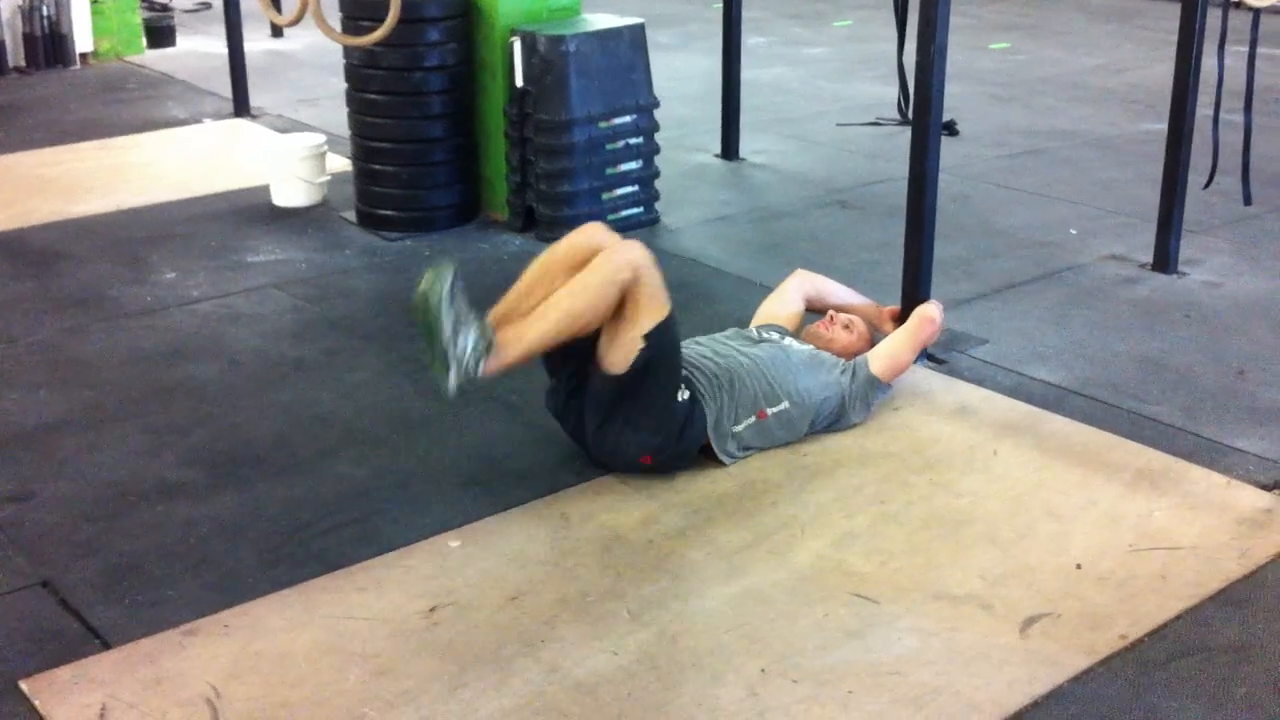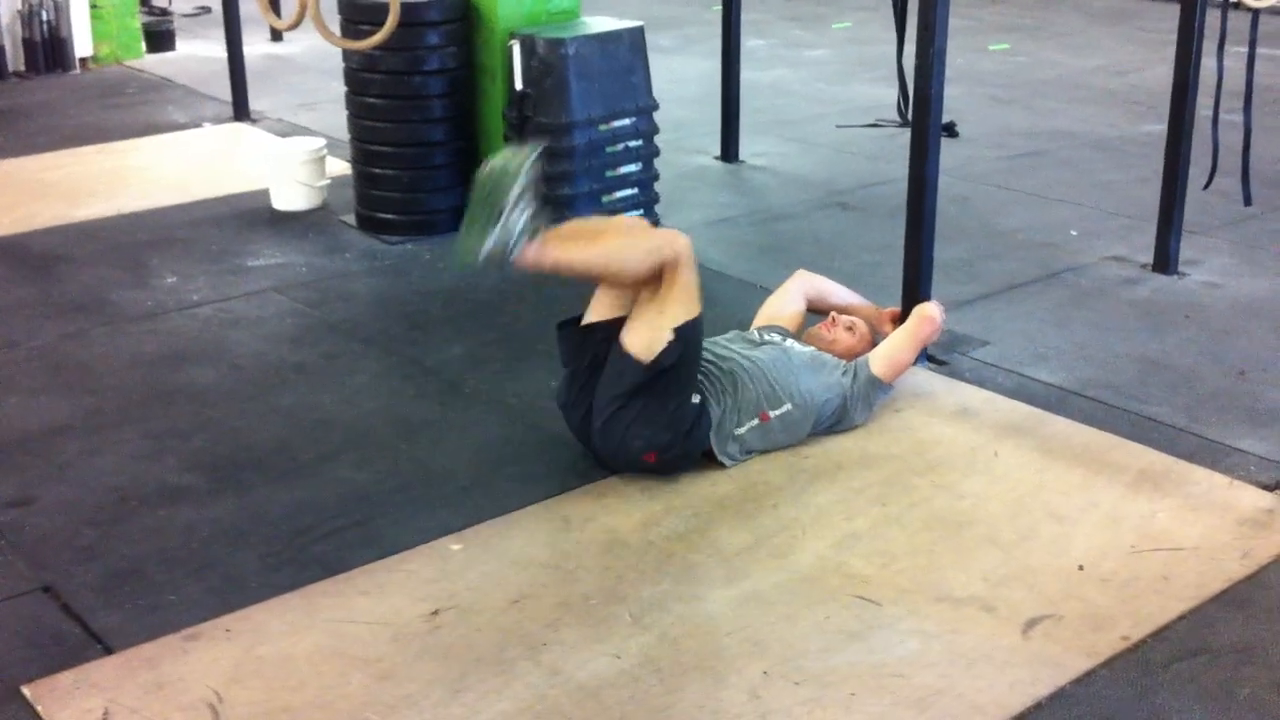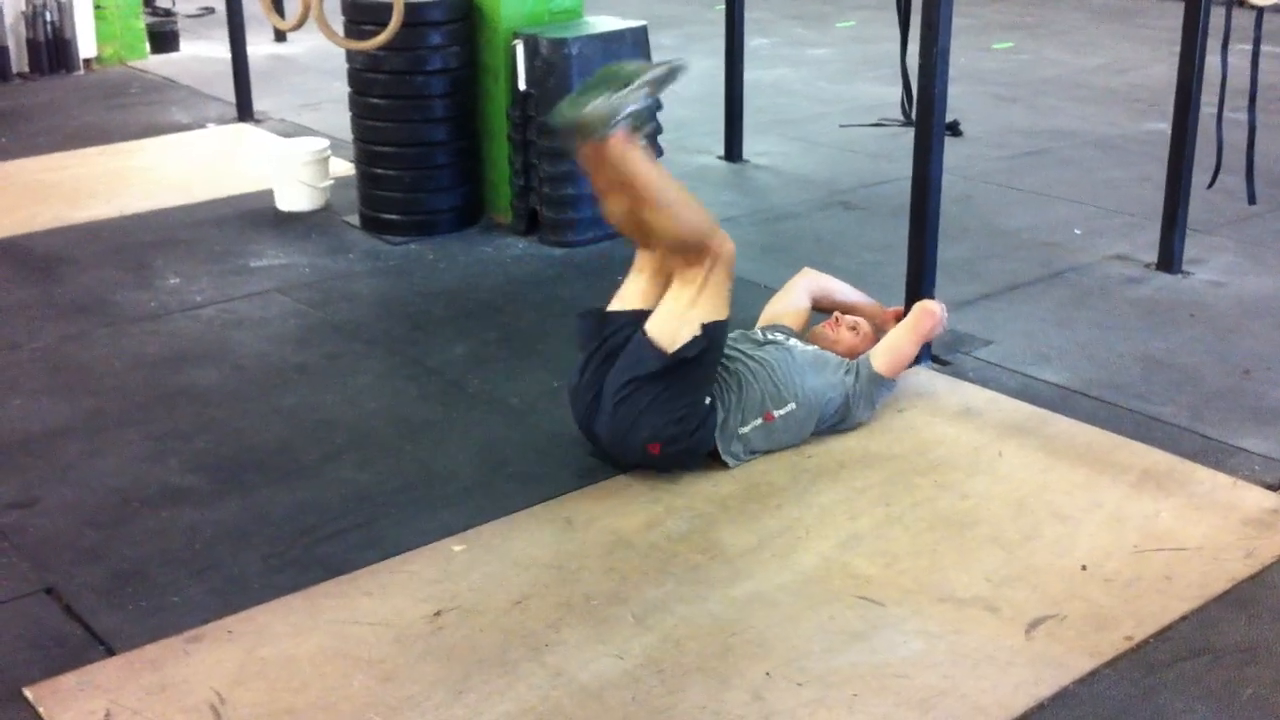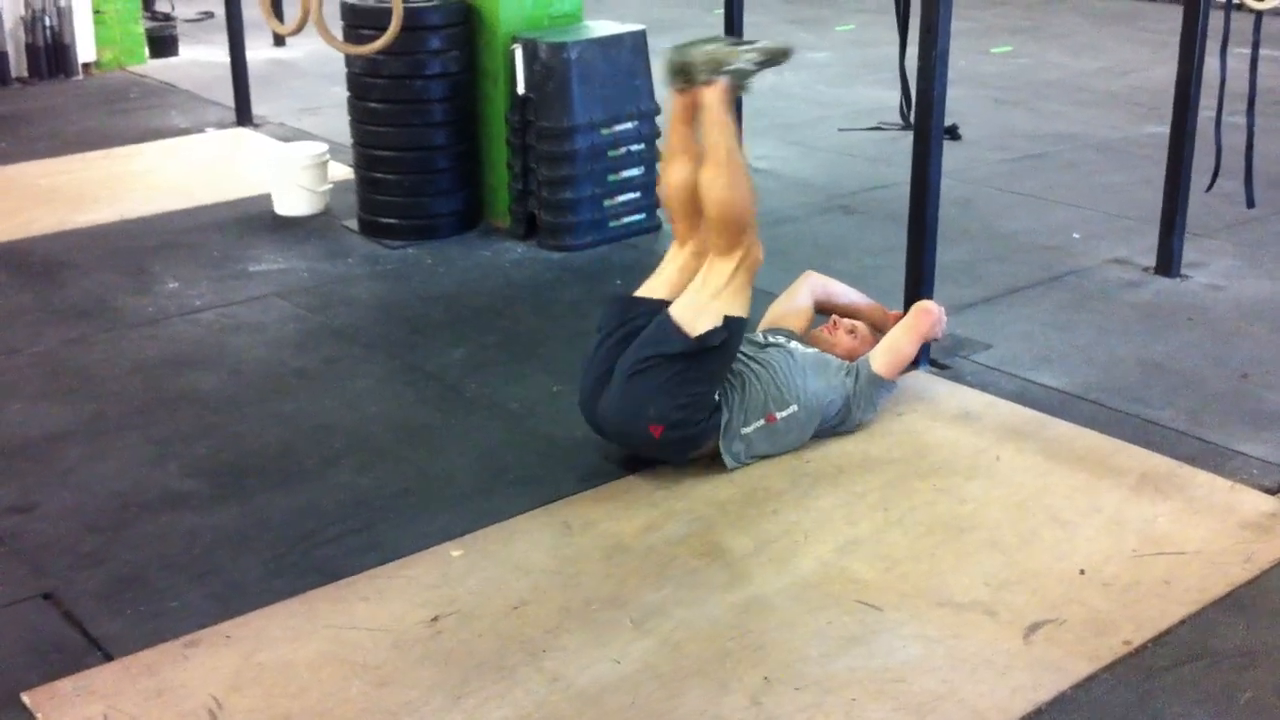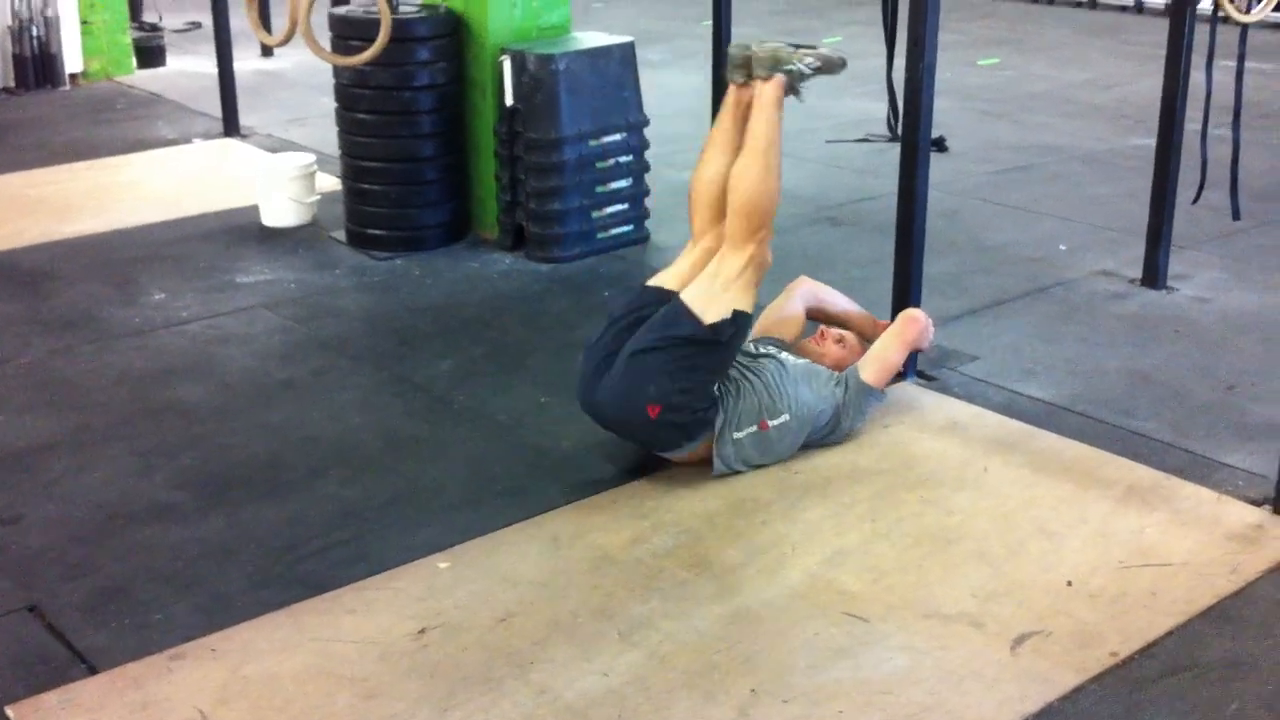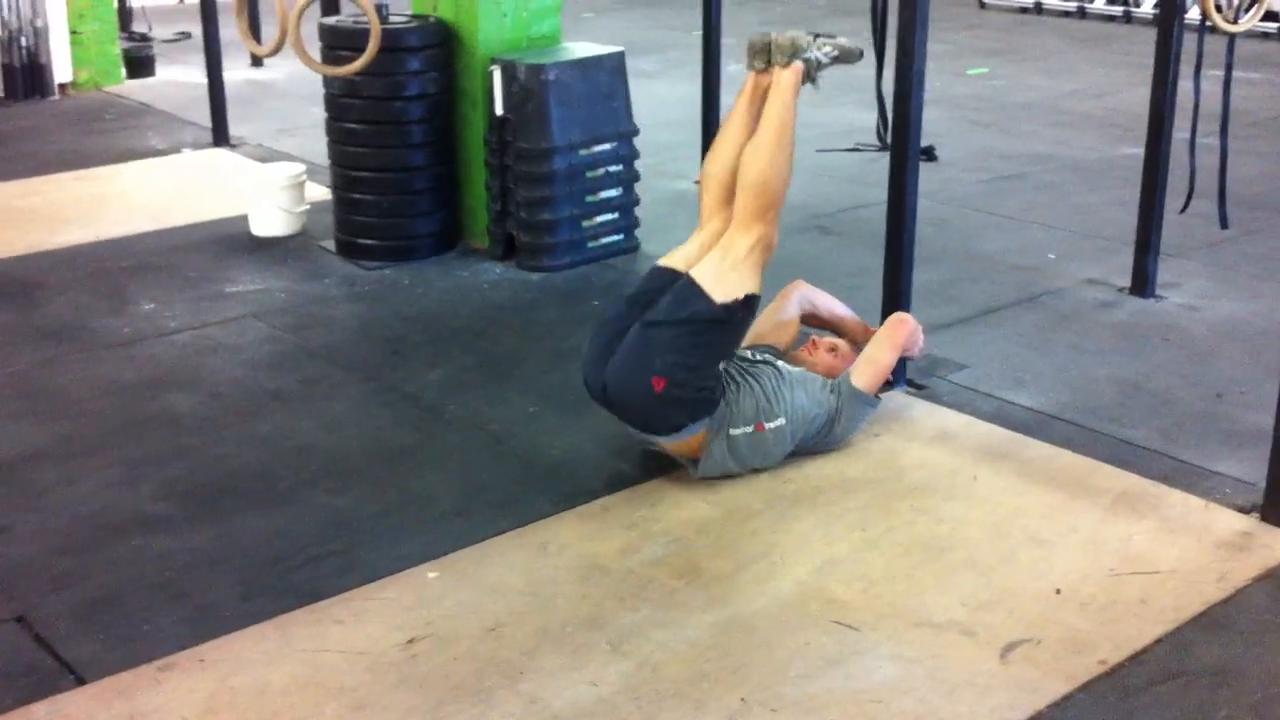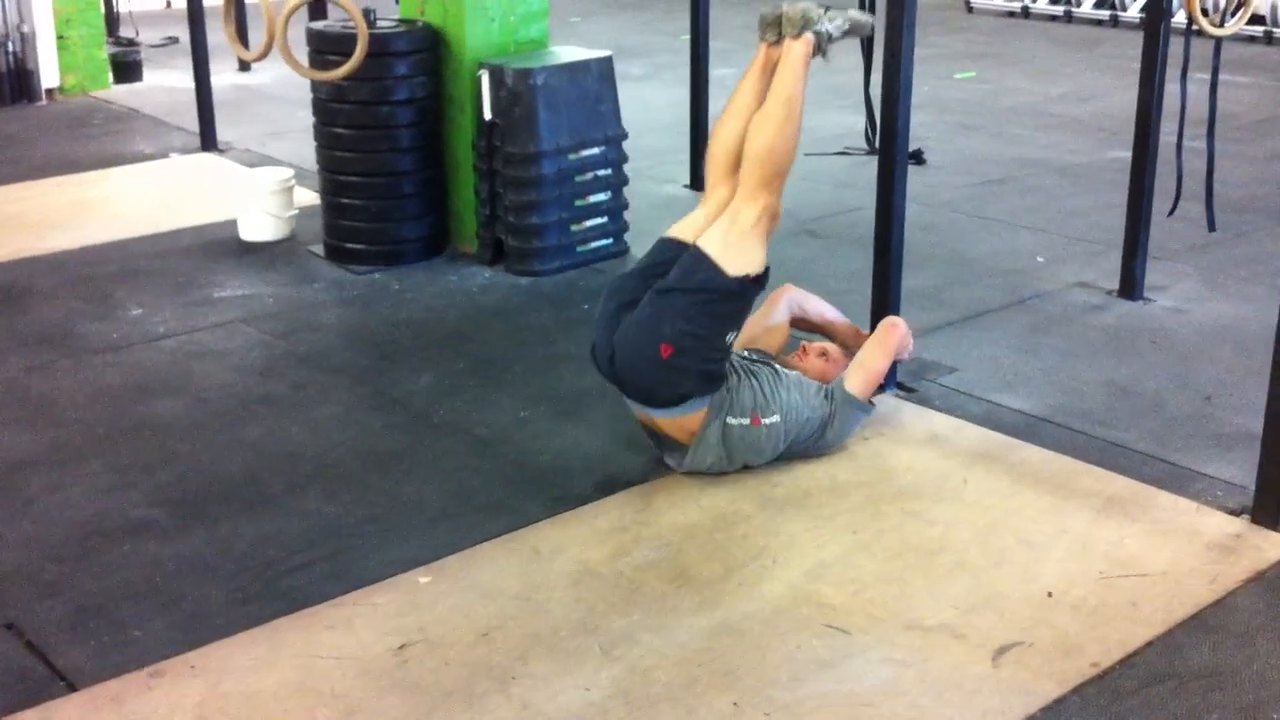
dt=0.2s
person 1, frame 1
left shoulder: (844, 388)
right shoulder: (773, 340)
left elbow: (926, 321)
right elbow: (801, 281)
right wrist: (876, 308)
left hip: (651, 429)
right hip: (601, 401)
left knee: (631, 260)
right knee: (595, 239)
left ankle: (486, 353)
right ankle: (483, 340)
person 1, frame 2
left shoulder: (845, 390)
right shoulder: (778, 346)
left elbow: (928, 319)
right elbow: (803, 282)
right wrist: (879, 315)
left hip: (652, 432)
left knee: (672, 249)
right knee: (632, 234)
left ankle: (526, 250)
right ankle: (523, 240)
person 1, frame 3
left shoulder: (849, 388)
right shoulder: (777, 344)
left elbow: (928, 316)
right elbow: (807, 280)
right wrist: (883, 312)
left hip: (656, 426)
left knee: (709, 251)
right knee: (663, 242)
left ankle: (610, 135)
right ankle: (598, 138)
person 1, frame 4
left shoulder: (850, 390)
right shoulder: (779, 346)
left elbow: (926, 315)
right elbow: (810, 283)
right wrist: (885, 315)
left hip: (665, 413)
left knee: (735, 248)
right knee: (694, 240)
left ankle: (712, 86)
right ankle: (692, 90)
person 1, frame 5
left shoulder: (839, 402)
right shoulder: (769, 359)
left elbow: (913, 322)
right elbow: (802, 290)
right wrist: (876, 326)
left hip: (662, 403)
left knee: (745, 246)
right knee: (711, 239)
right ankle: (747, 86)
person 1, frame 6
left shoulder: (833, 411)
right shoulder: (761, 366)
left elbow: (901, 326)
right elbow: (797, 294)
right wrist: (867, 331)
left hip: (664, 390)
right hip: (628, 370)
left knee: (752, 229)
person 1, frame 7
left shoulder: (828, 414)
right shoulder: (757, 370)
right elbow: (786, 297)
left hip: (668, 364)
right hip: (646, 353)
left knee: (756, 202)
